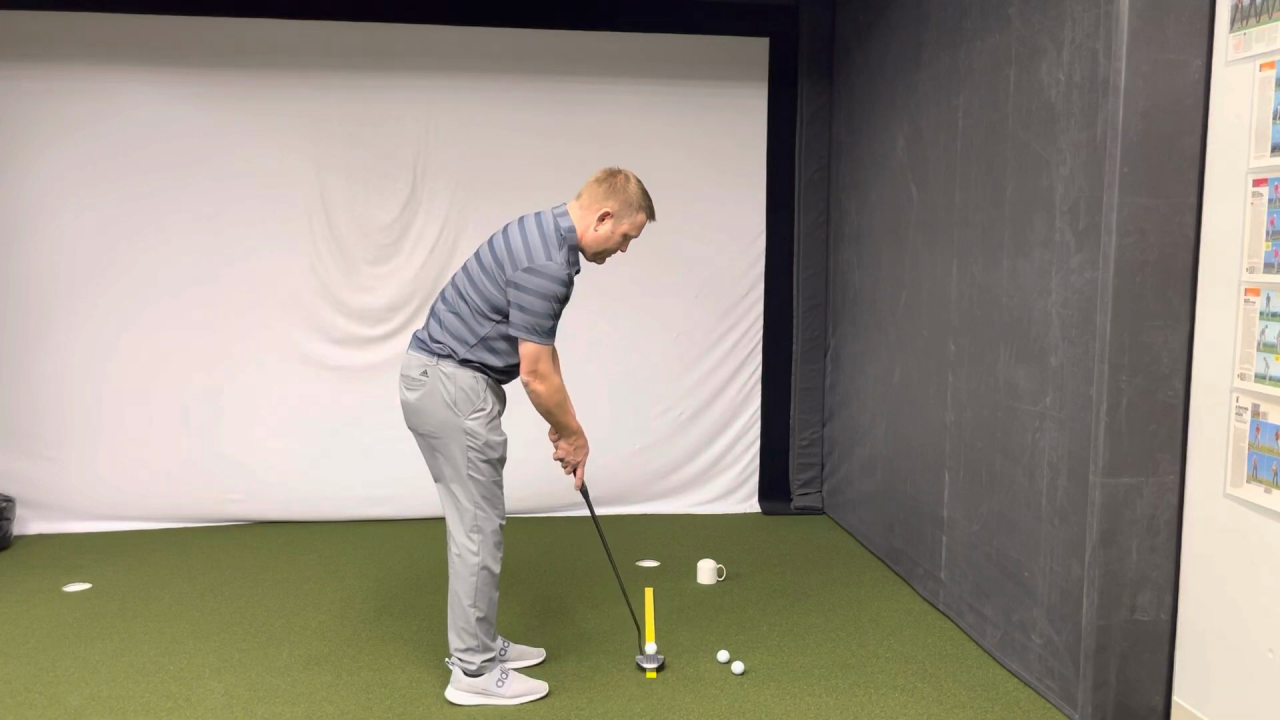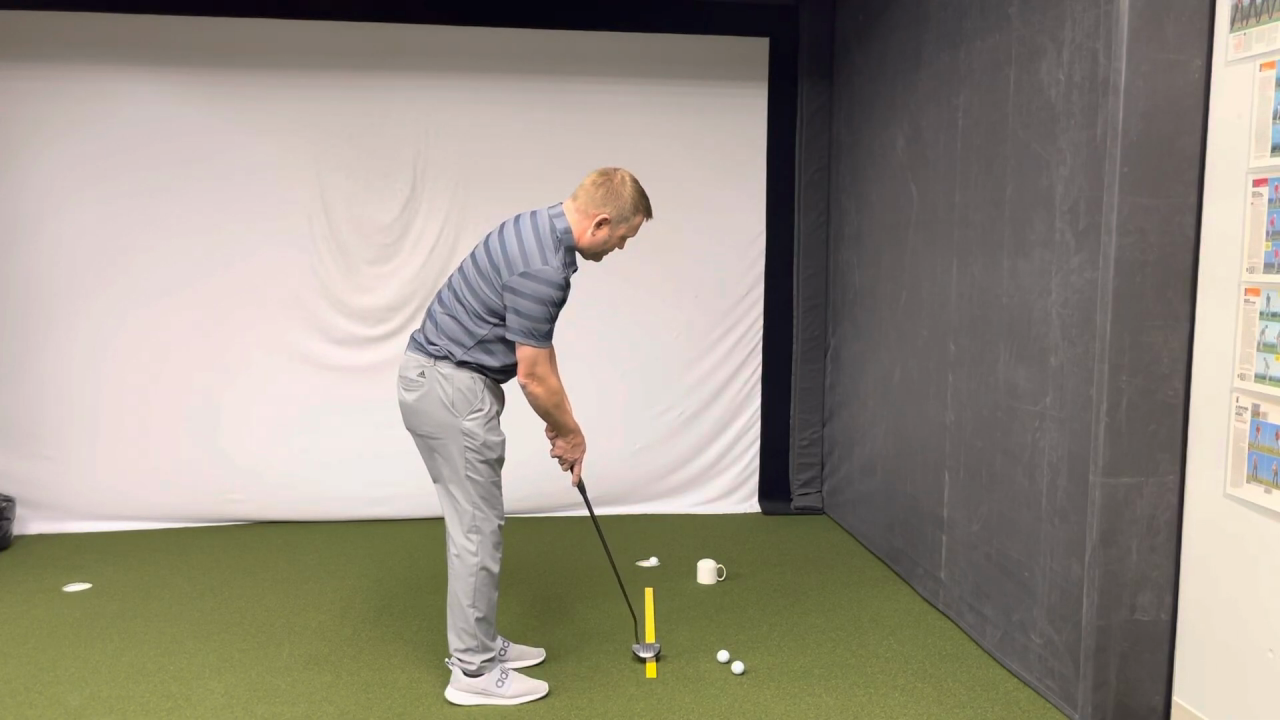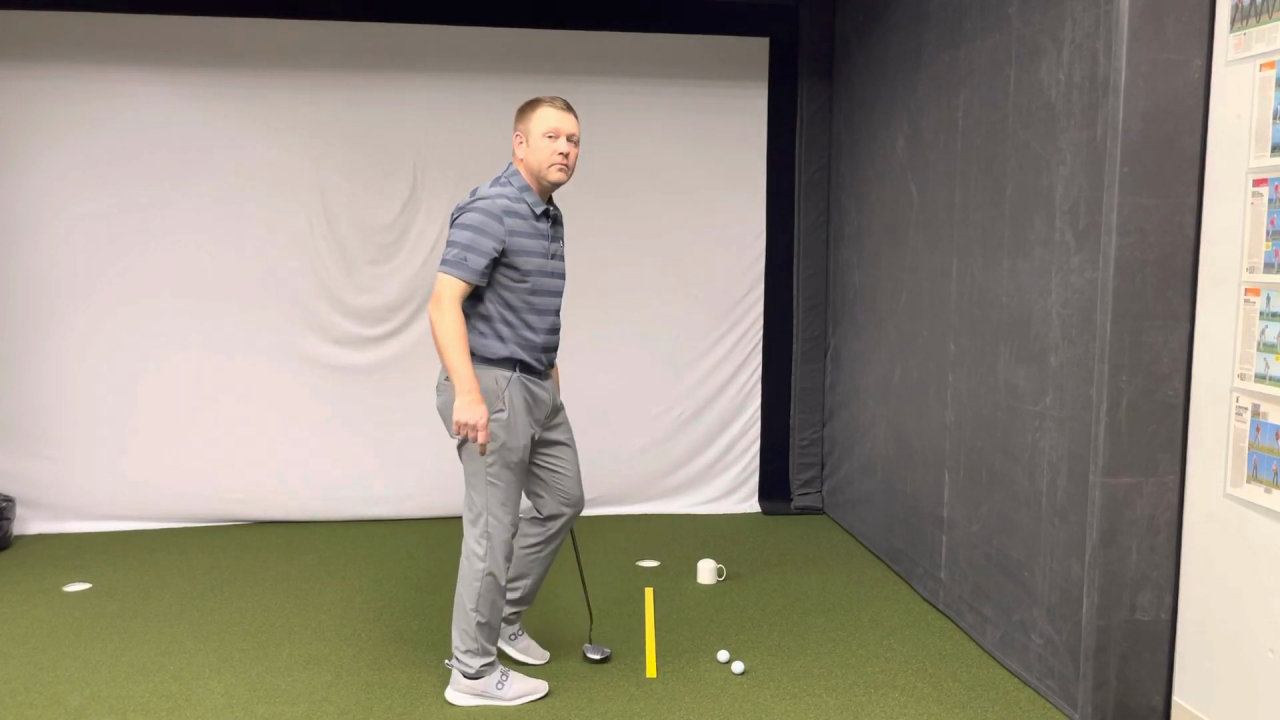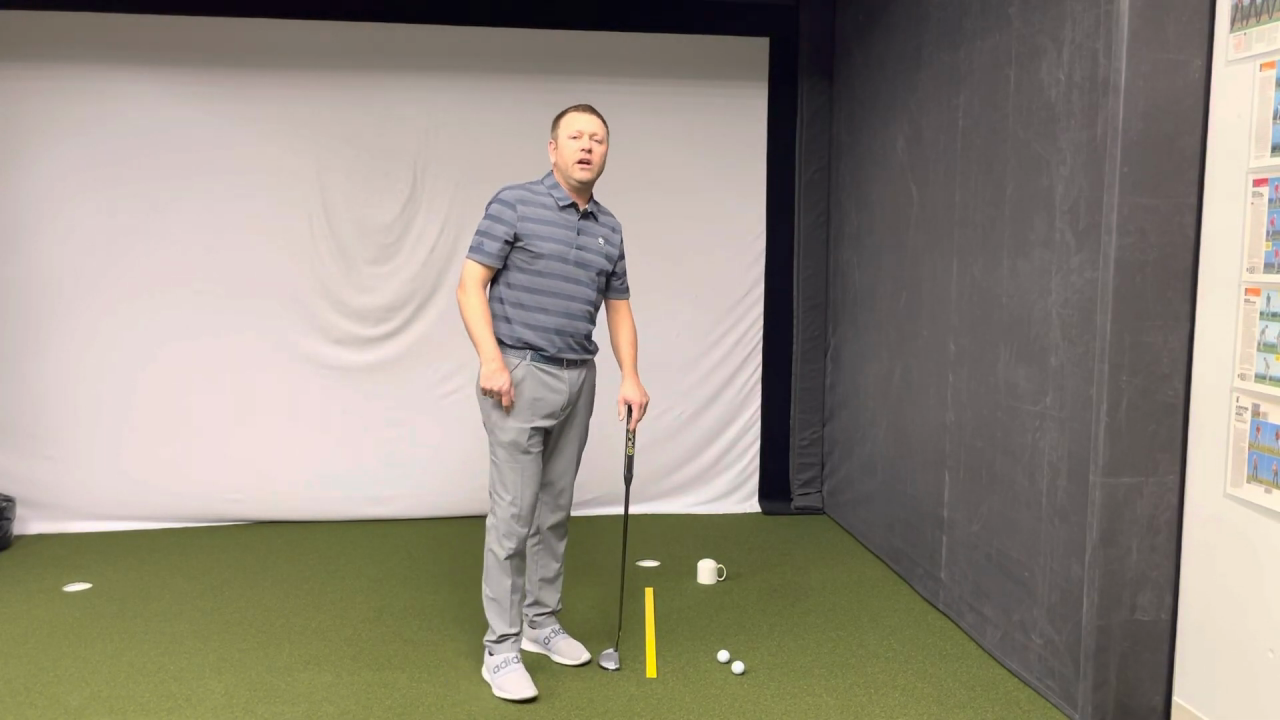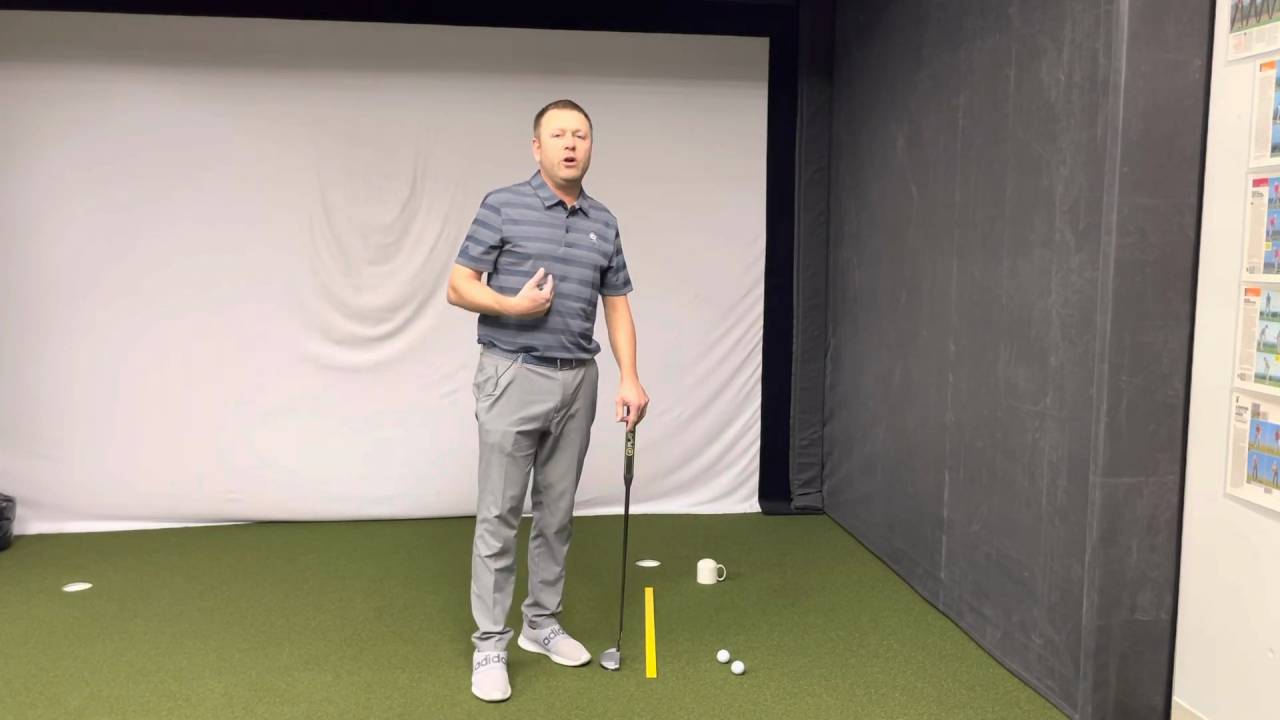
dt=1s
person 1, frame 1
left shoulder: (543, 232)
right shoulder: (546, 262)
left elbow: (539, 356)
right elbow: (536, 374)
left wrist: (562, 424)
right wrist: (573, 436)
left hip: (444, 378)
right hip: (452, 387)
left knee: (476, 523)
right knee: (478, 528)
left ankle: (477, 644)
right ankle: (474, 670)
person 1, frame 2
left shoulder: (539, 227)
right shoulder: (542, 266)
left elbow: (536, 353)
right elbow: (533, 375)
left wrist: (563, 422)
right wrist: (569, 434)
left hip: (446, 379)
right hip: (450, 387)
left knee: (477, 524)
right knee: (477, 529)
left ankle: (478, 643)
right ankle: (474, 671)
person 1, frame 3
left shoulder: (550, 217)
right shoulder: (488, 209)
right elbow: (444, 303)
left wrist: (550, 373)
right wrist: (467, 392)
left hip: (539, 387)
right hip: (494, 388)
left knee: (564, 501)
right knee: (493, 530)
left ankle: (503, 618)
right ankle: (473, 672)
person 1, frame 4
left shoulder: (609, 228)
right shoulder: (513, 203)
left elbow: (618, 307)
right elbow: (471, 283)
left wrist: (630, 377)
right wrist: (490, 358)
left hip: (576, 380)
right hip: (520, 375)
left knee: (553, 511)
right knee: (513, 513)
left ankle: (542, 622)
right ankle: (502, 646)
person 1, frame 5
left shoulder: (604, 222)
right shoulder: (501, 207)
left elbow: (617, 304)
right elbow: (459, 286)
left wrist: (629, 378)
right wrist: (514, 305)
left hip: (577, 382)
right hip: (513, 377)
left knee: (556, 512)
right knee: (499, 514)
left ankle: (542, 623)
right ankle: (489, 644)
